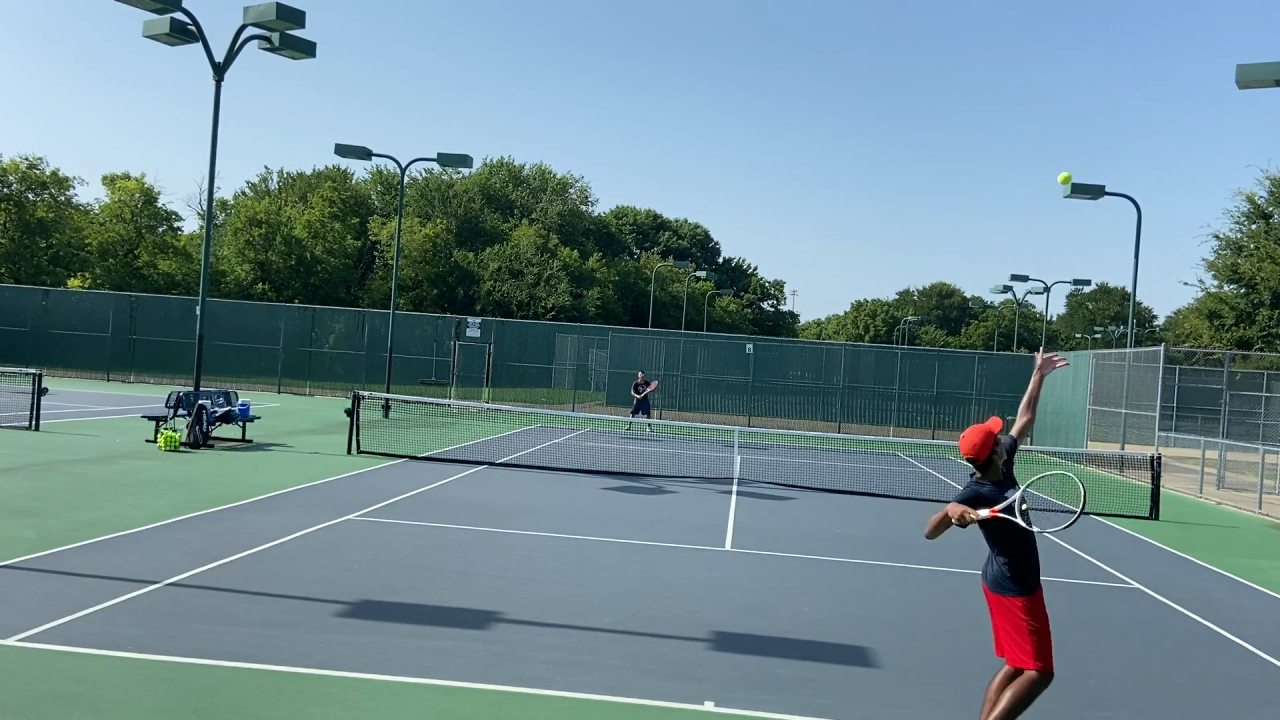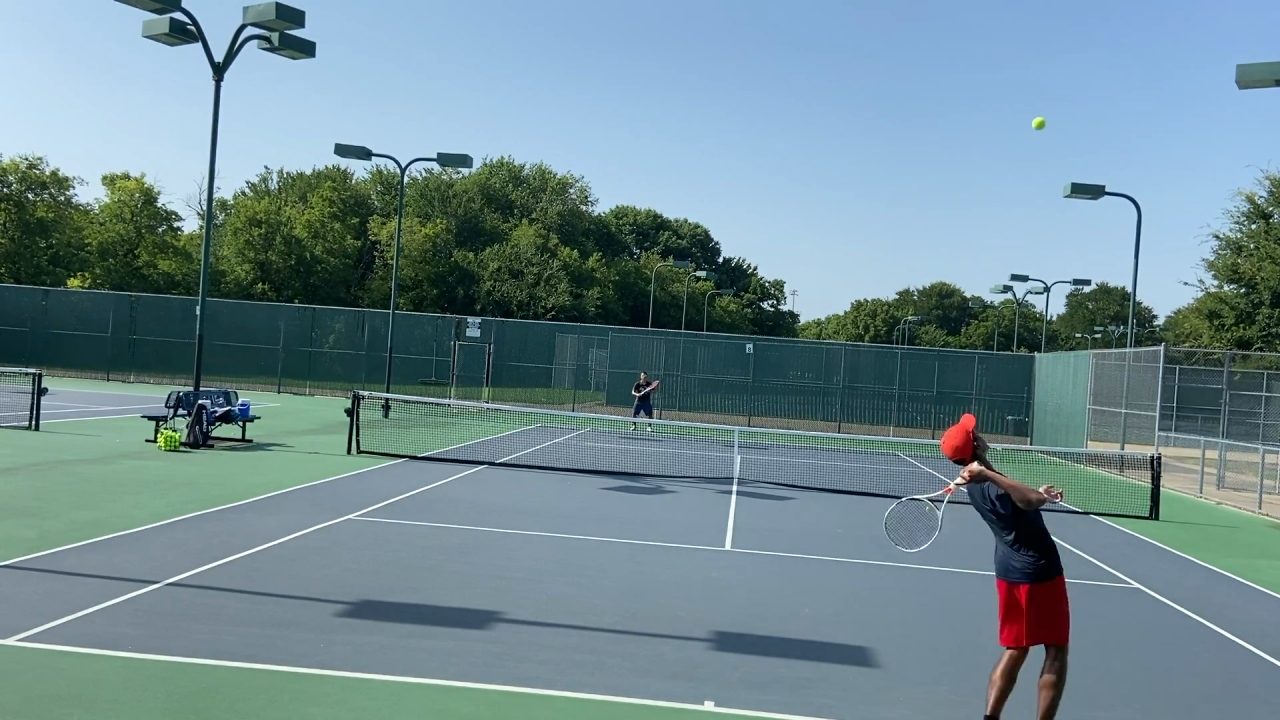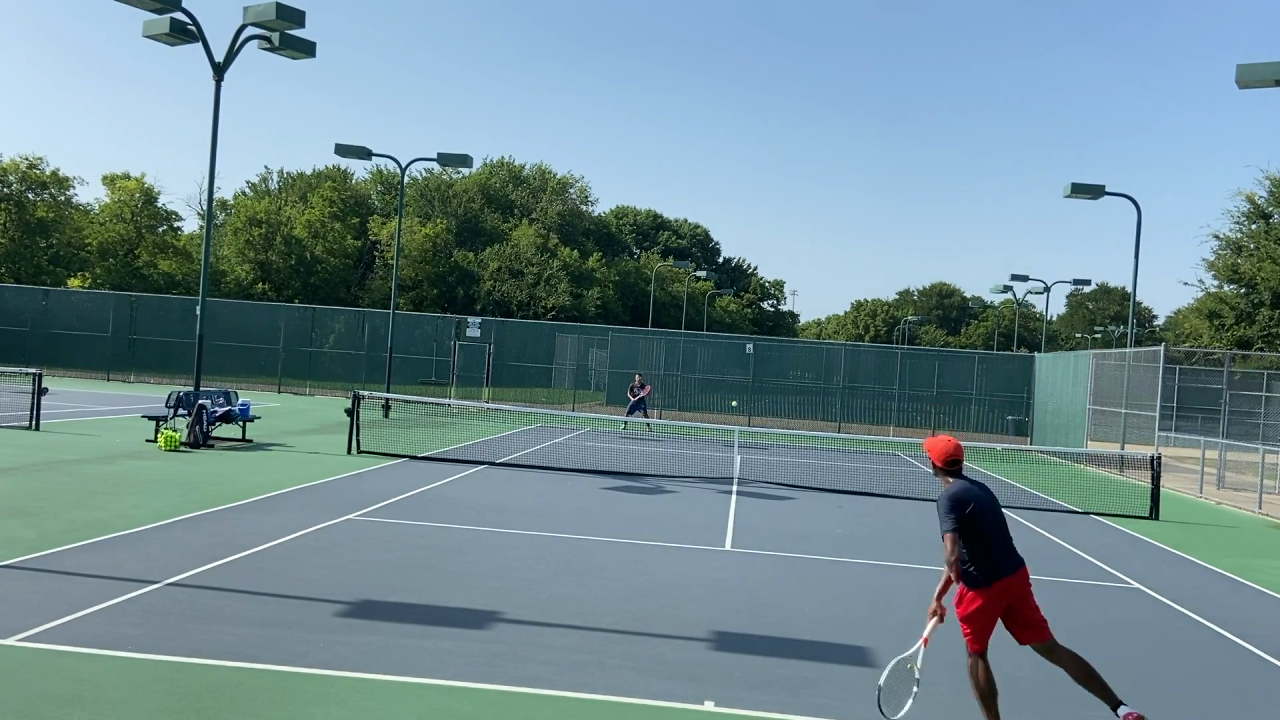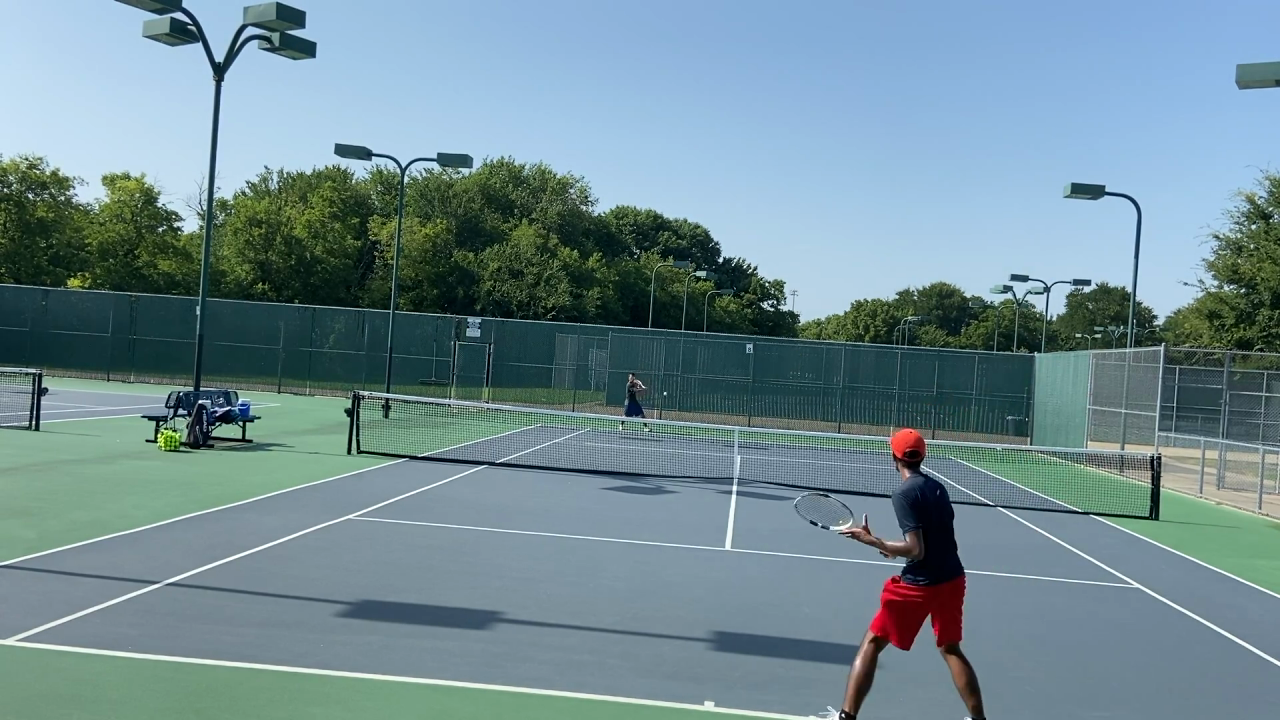
dt=0.5s
person 1, frame 1
left shoulder: (1000, 464)
right shoulder: (976, 494)
left elbow: (1024, 419)
right elbow: (930, 532)
left wrist: (1038, 375)
right wrist: (950, 511)
left hip: (1012, 584)
right hip: (1014, 589)
left knee: (1019, 664)
right knee: (1038, 672)
person 1, frame 2
left shoulder: (978, 485)
right shoulder: (993, 487)
right elbow: (1032, 500)
left wrist: (1041, 493)
right wrist: (991, 474)
left hip: (1009, 576)
right hip: (1042, 575)
left knee: (1014, 652)
right knee: (1056, 653)
person 1, frame 3
left shoulder: (947, 499)
right shoulder: (980, 489)
left elbow: (953, 557)
left wrist: (941, 592)
right wrist: (943, 588)
left hip: (984, 586)
right hip: (1014, 575)
left knee: (976, 654)
right knee: (1051, 649)
person 1, frame 4
left shoulder: (904, 494)
right shoulder: (939, 488)
left elbow: (916, 551)
left wrist: (873, 541)
left hip: (920, 585)
right hip: (954, 581)
left knee: (871, 645)
right knee: (951, 650)
